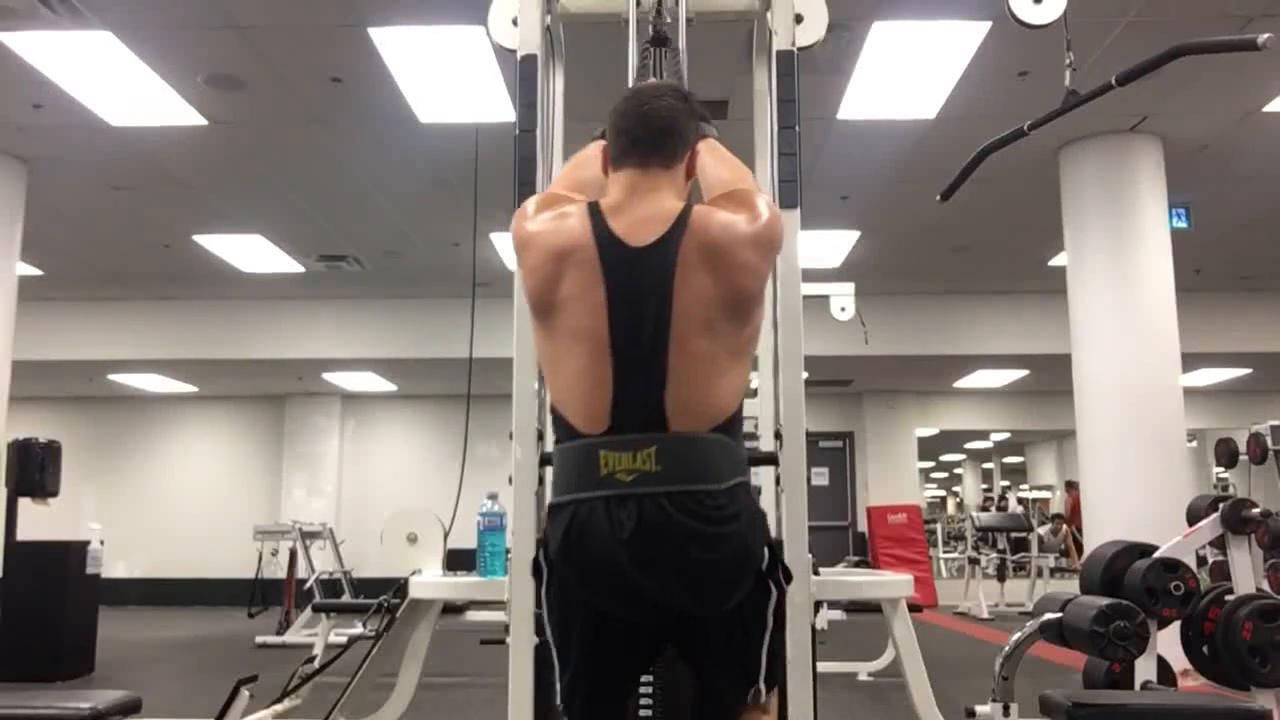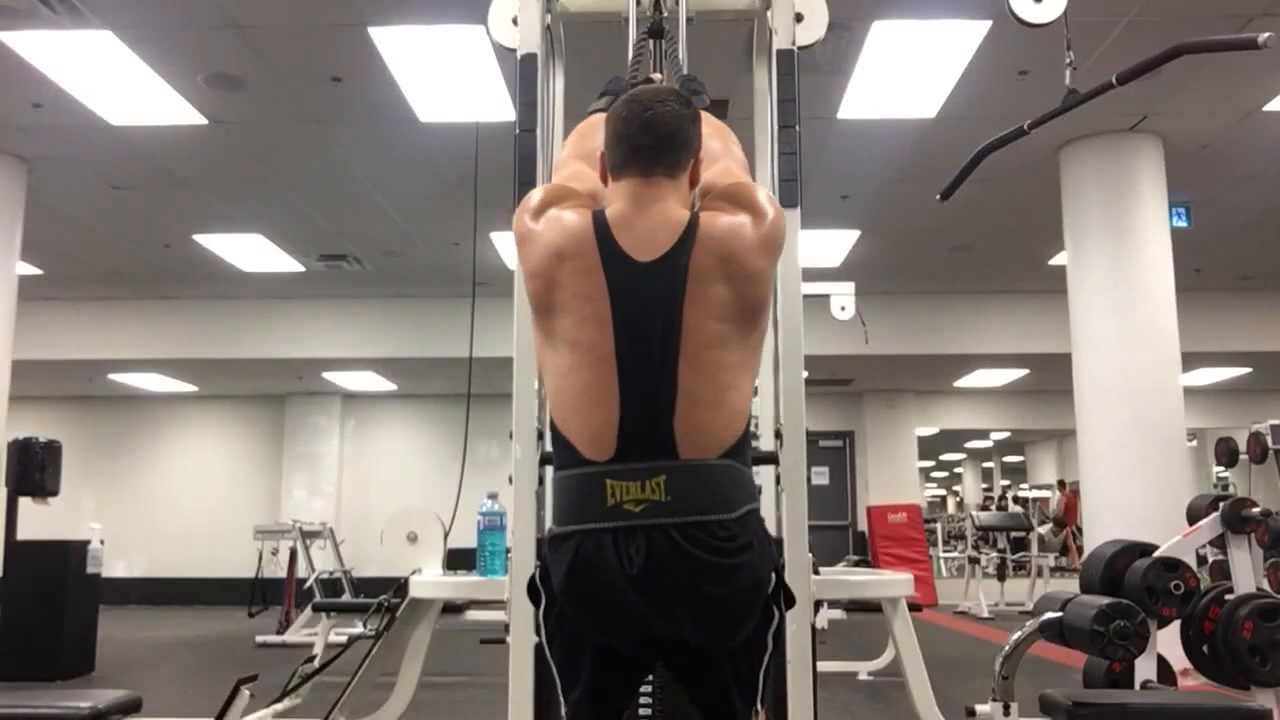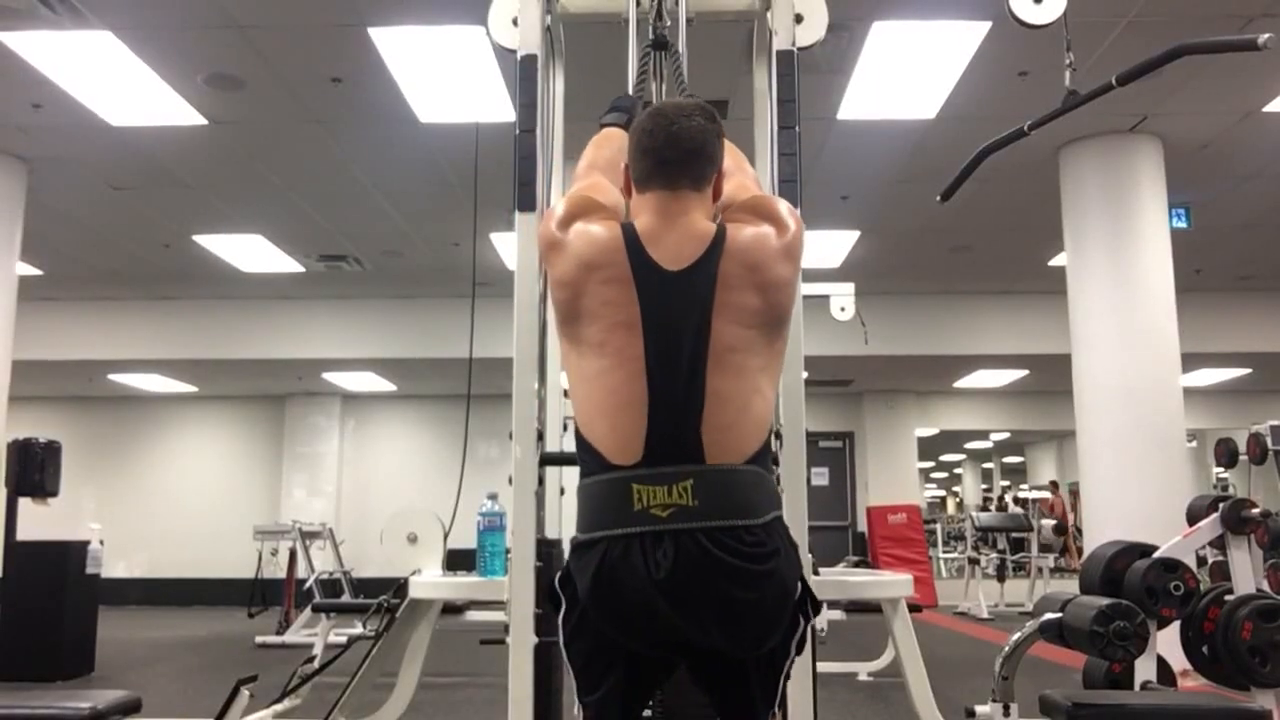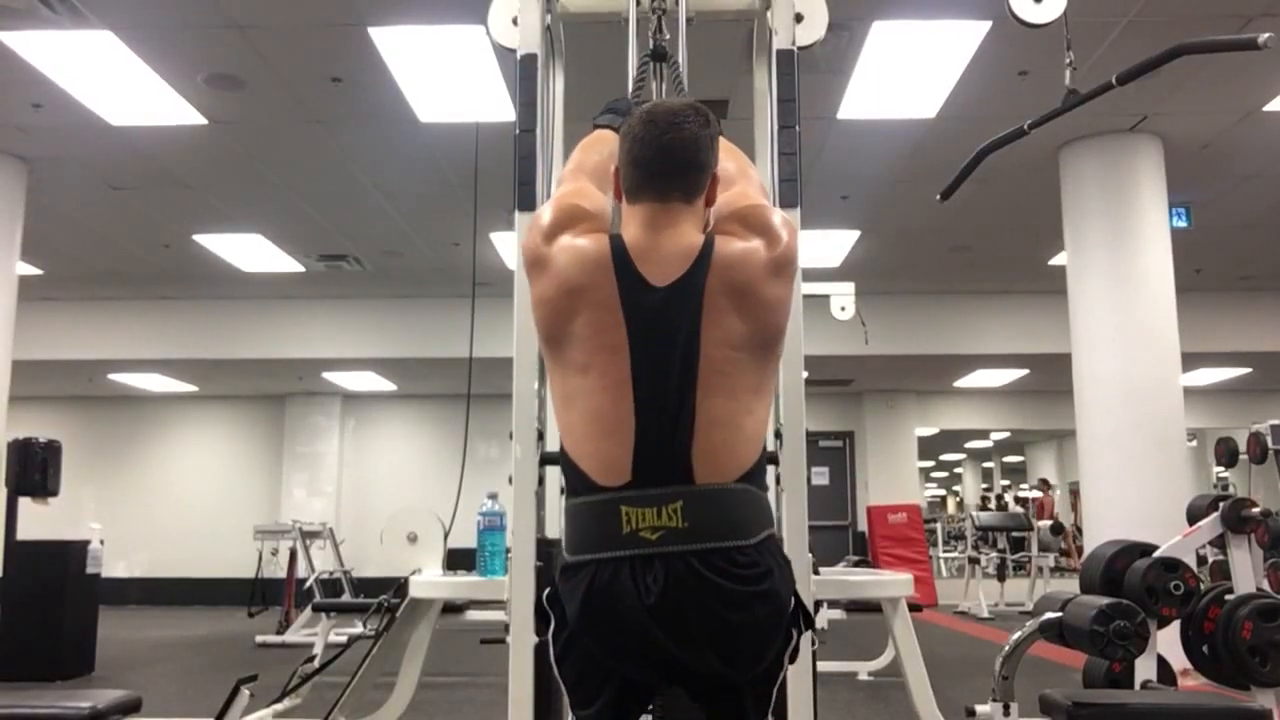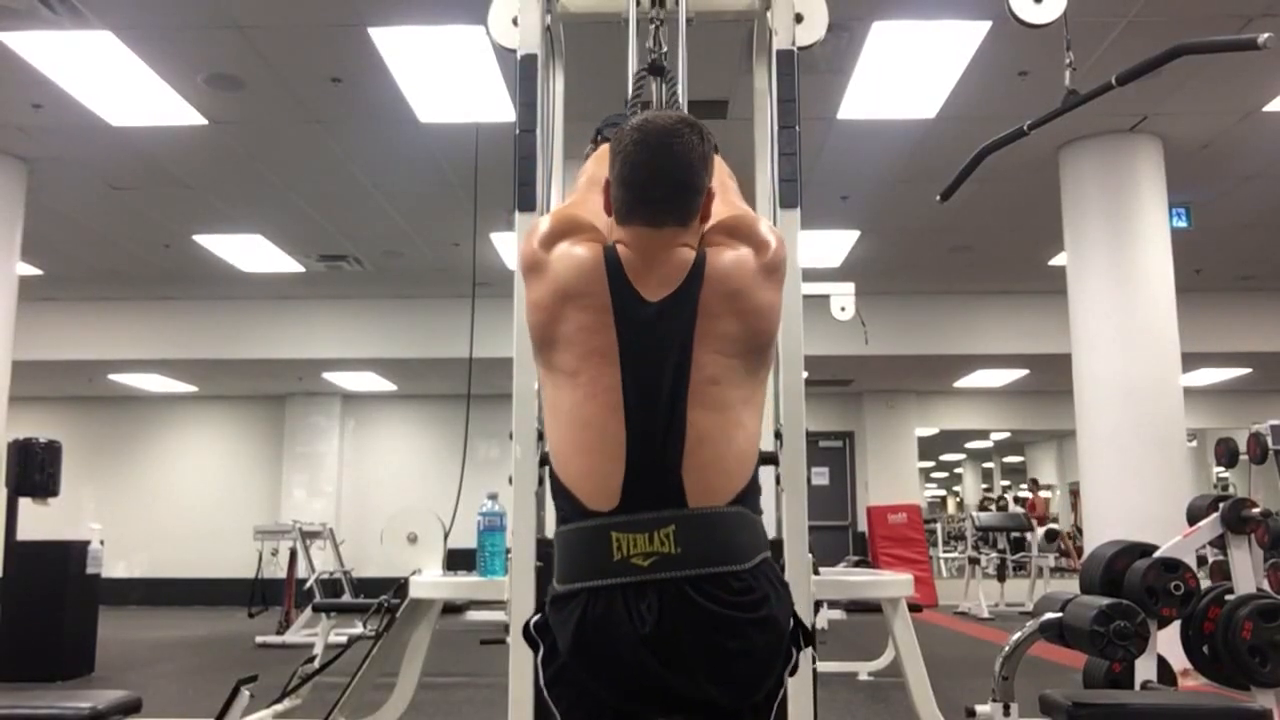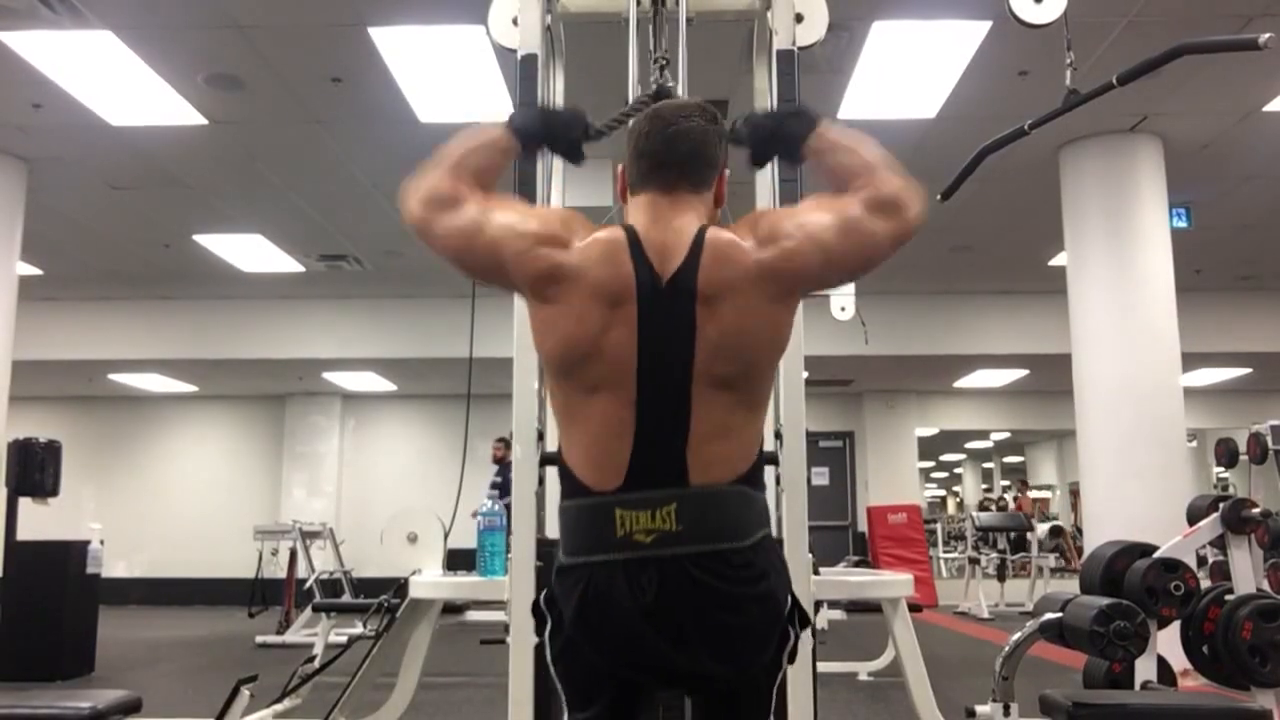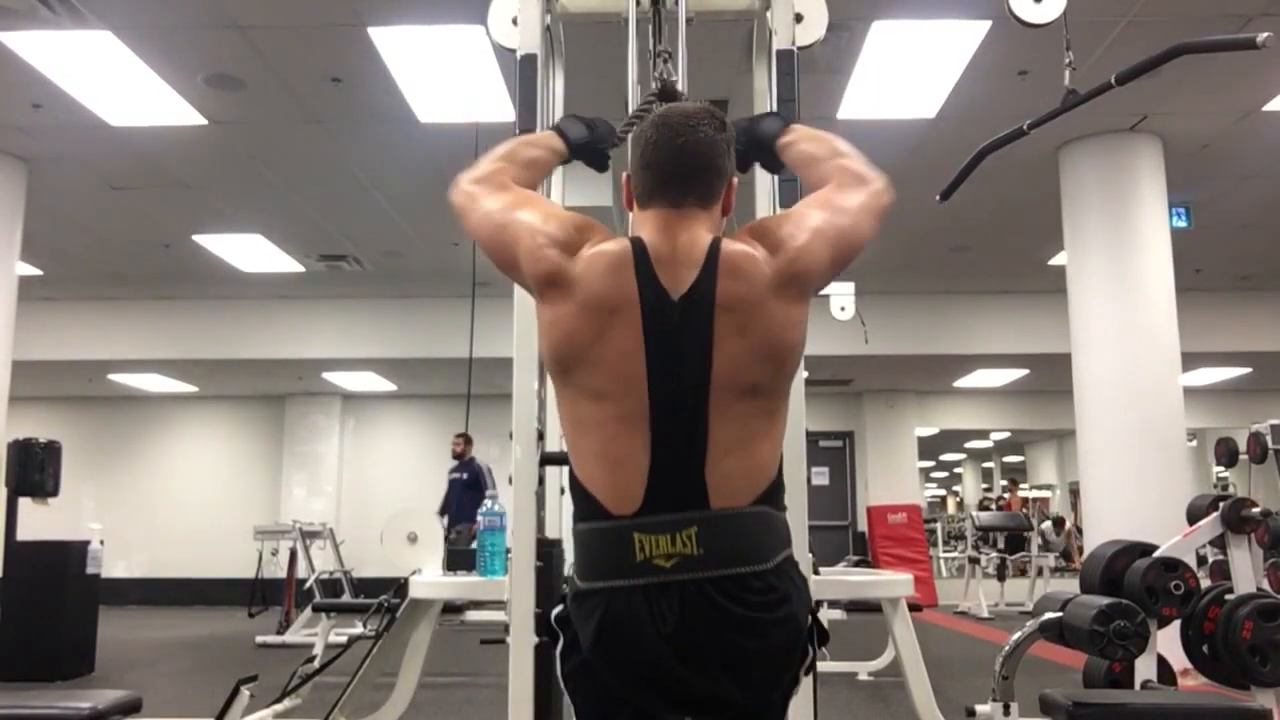
dt=0.4s
person 1, frame 1
left shoulder: (542, 230)
right shoulder: (745, 228)
right elbow: (732, 178)
left wrist: (608, 139)
right wrist: (705, 135)
left hip: (587, 525)
right hip: (709, 521)
person 1, frame 2
left shoulder: (548, 232)
right shoulder: (747, 233)
left elbow: (574, 161)
right elbow: (726, 158)
left wrist: (604, 107)
right wrist: (695, 106)
left hip: (590, 555)
right hip: (718, 552)
person 1, frame 3
left shoulder: (575, 242)
right shoulder: (769, 242)
left elbow: (593, 172)
right elbow: (739, 174)
left wrist: (617, 120)
right wrist: (703, 129)
left hip: (615, 563)
right hip: (743, 559)
person 1, frame 4
left shoulder: (561, 257)
right shoulder: (762, 256)
left elbow: (579, 177)
right elbow: (740, 179)
left wrist: (610, 123)
right wrist: (700, 132)
left hip: (605, 585)
right hip: (735, 582)
person 1, frame 5
left shoulder: (556, 265)
right shoulder: (751, 266)
left elbow: (585, 193)
right elbow: (725, 192)
left wrist: (610, 141)
right wrist: (693, 144)
left hip: (596, 615)
right hip: (733, 607)
person 1, frame 6
left shoulder: (558, 260)
right shoulder: (769, 260)
left elbow: (426, 202)
right elbow: (898, 205)
left wrist: (525, 128)
right wrist: (805, 131)
left hip: (600, 590)
right hip: (735, 586)
person 1, frame 7
left shoulder: (565, 267)
right shoulder: (778, 268)
left elbow: (475, 186)
right elbow: (864, 184)
left wrist: (566, 136)
right wrist: (778, 133)
left hip: (616, 613)
right hip: (752, 609)
